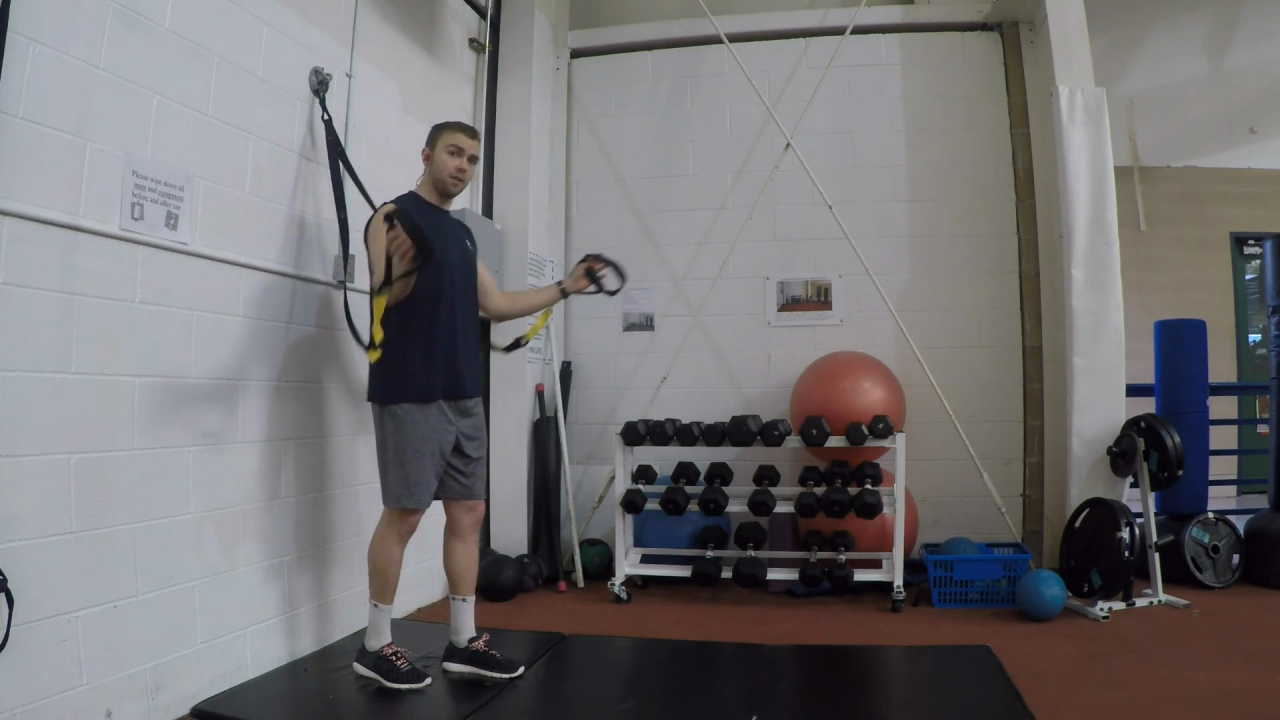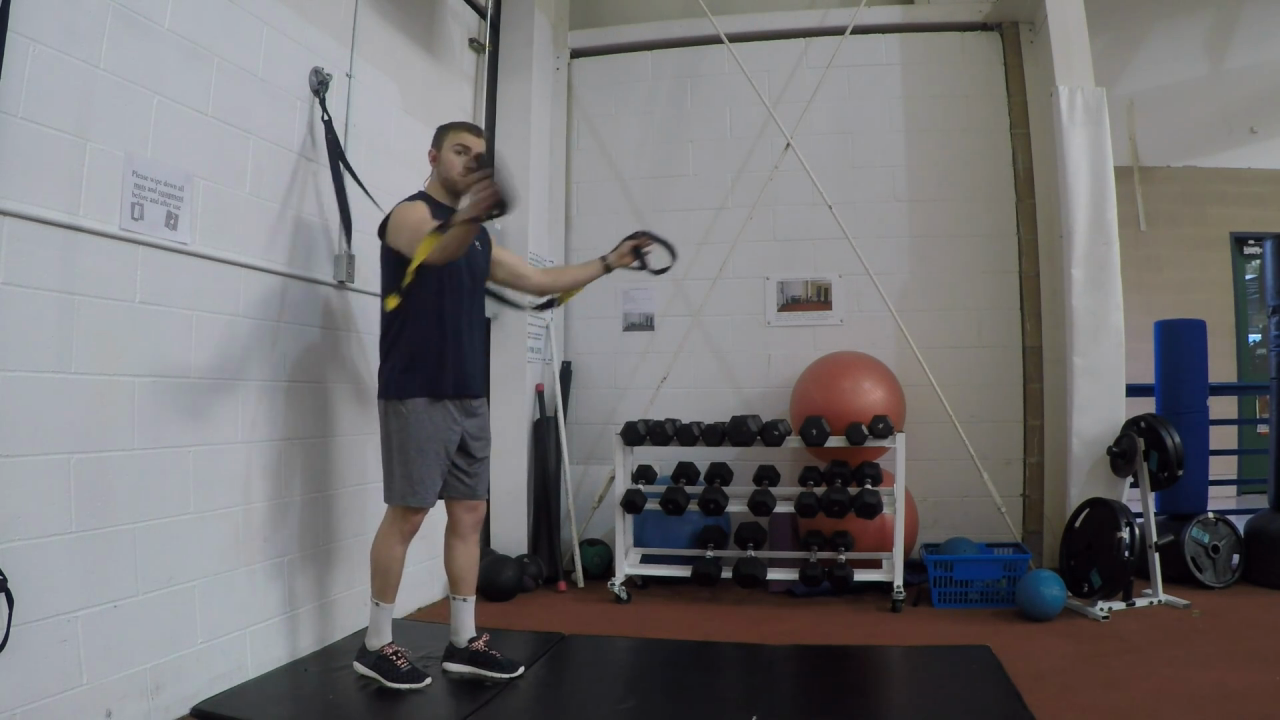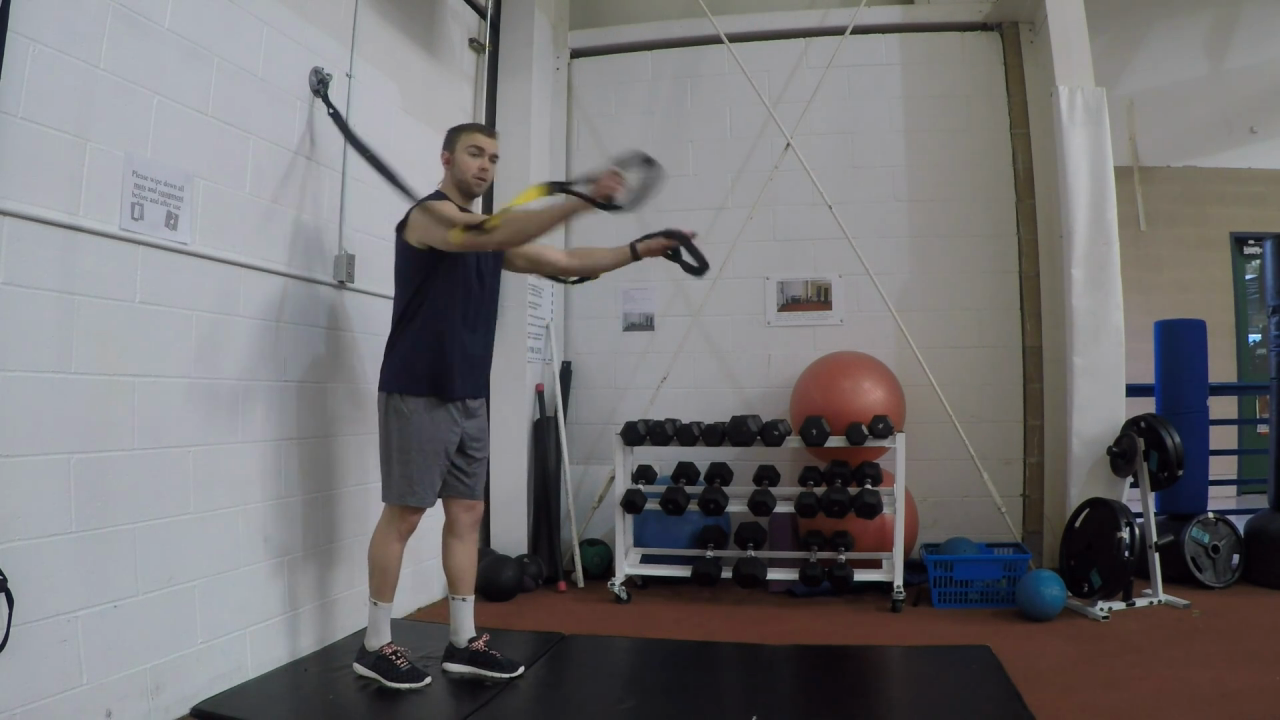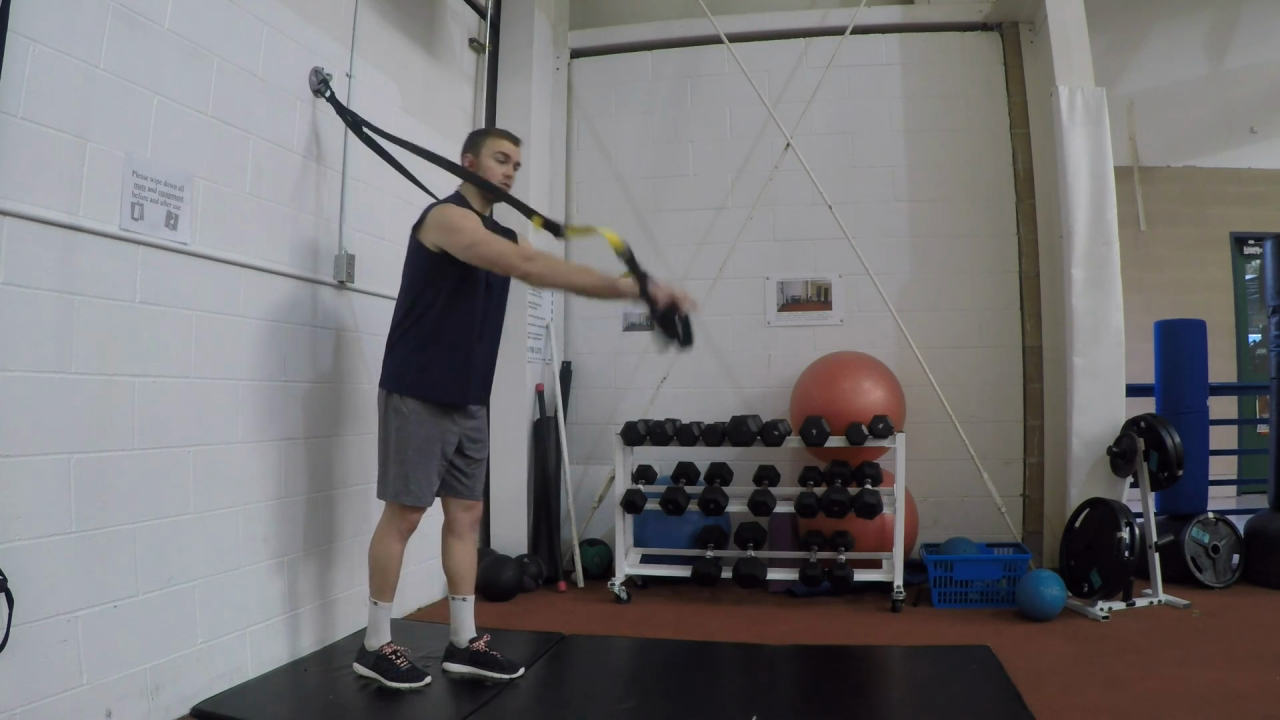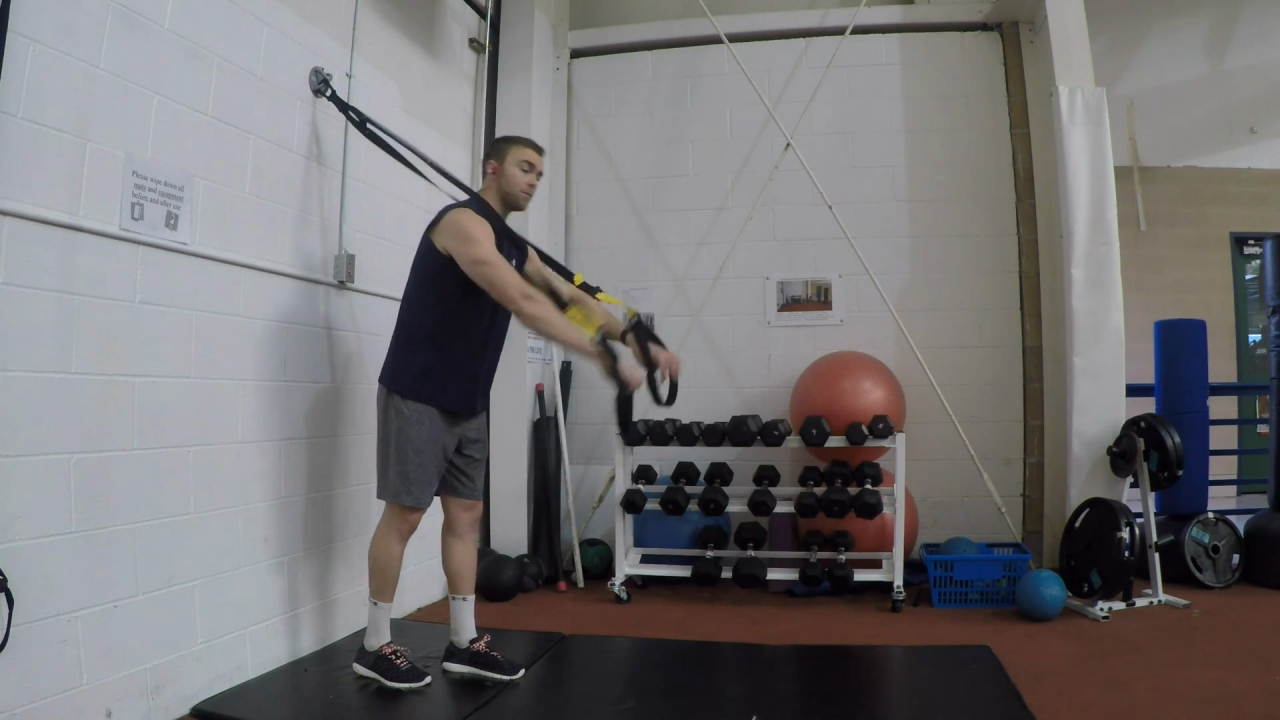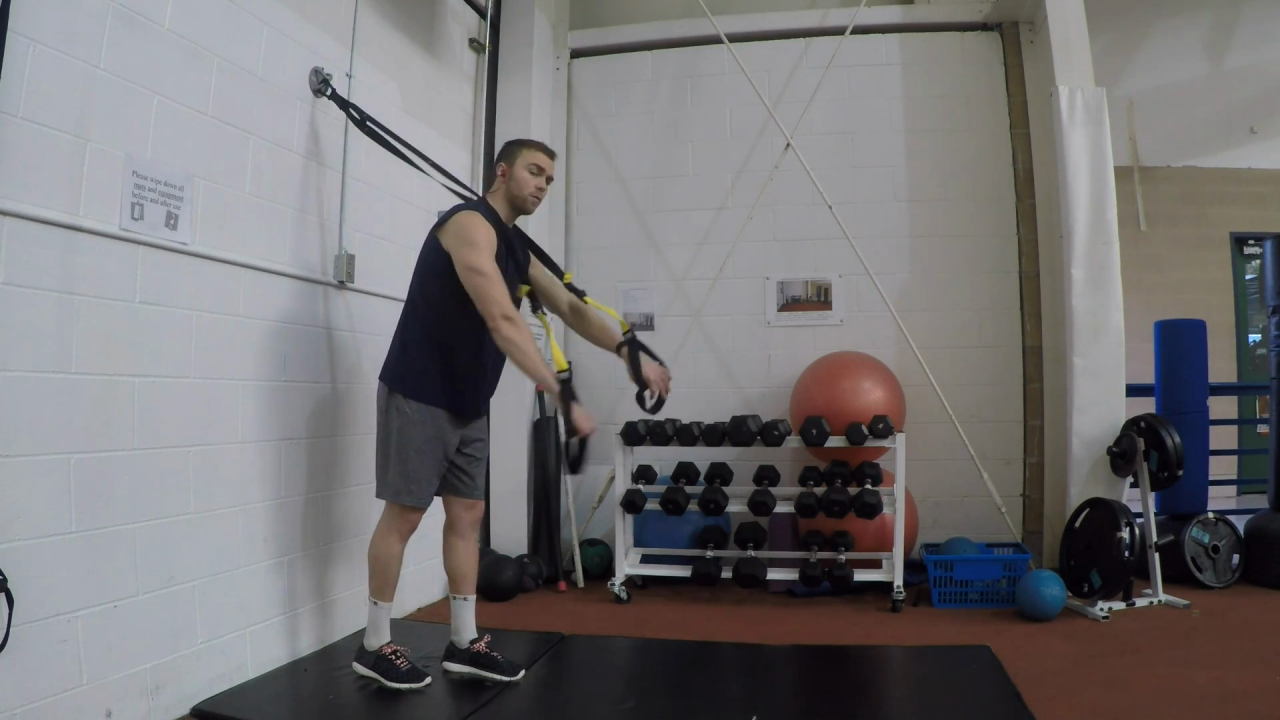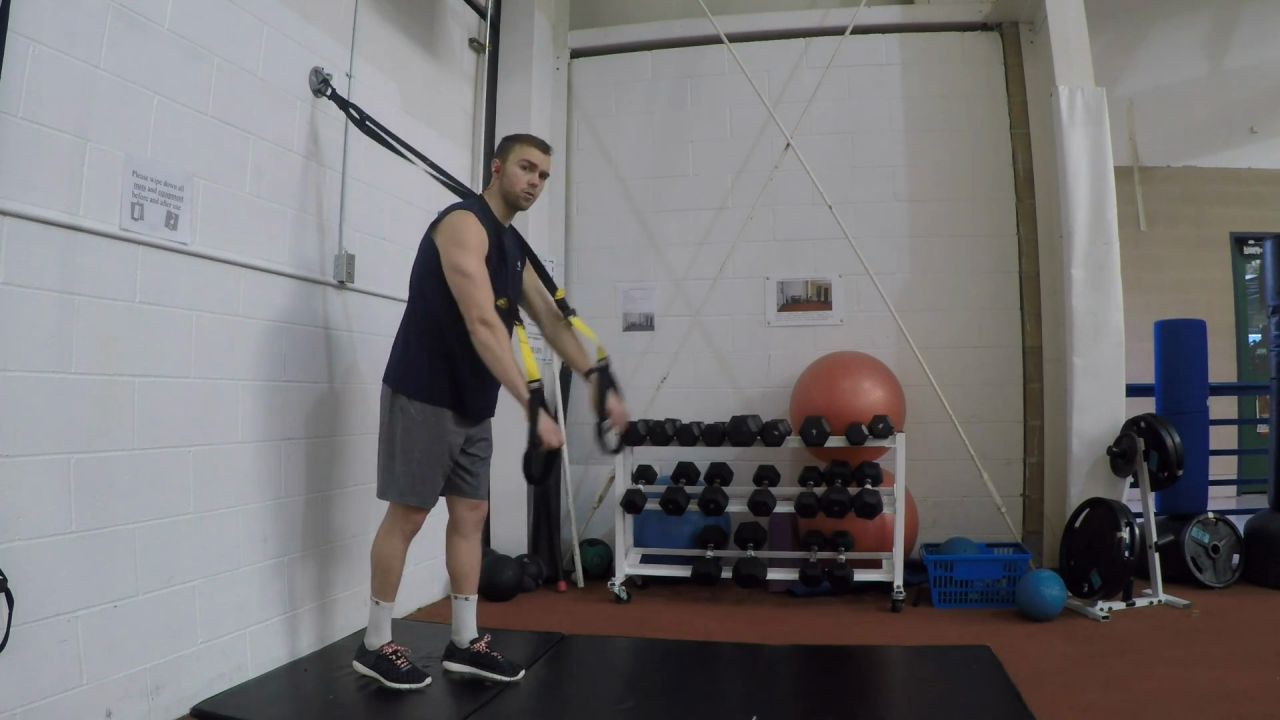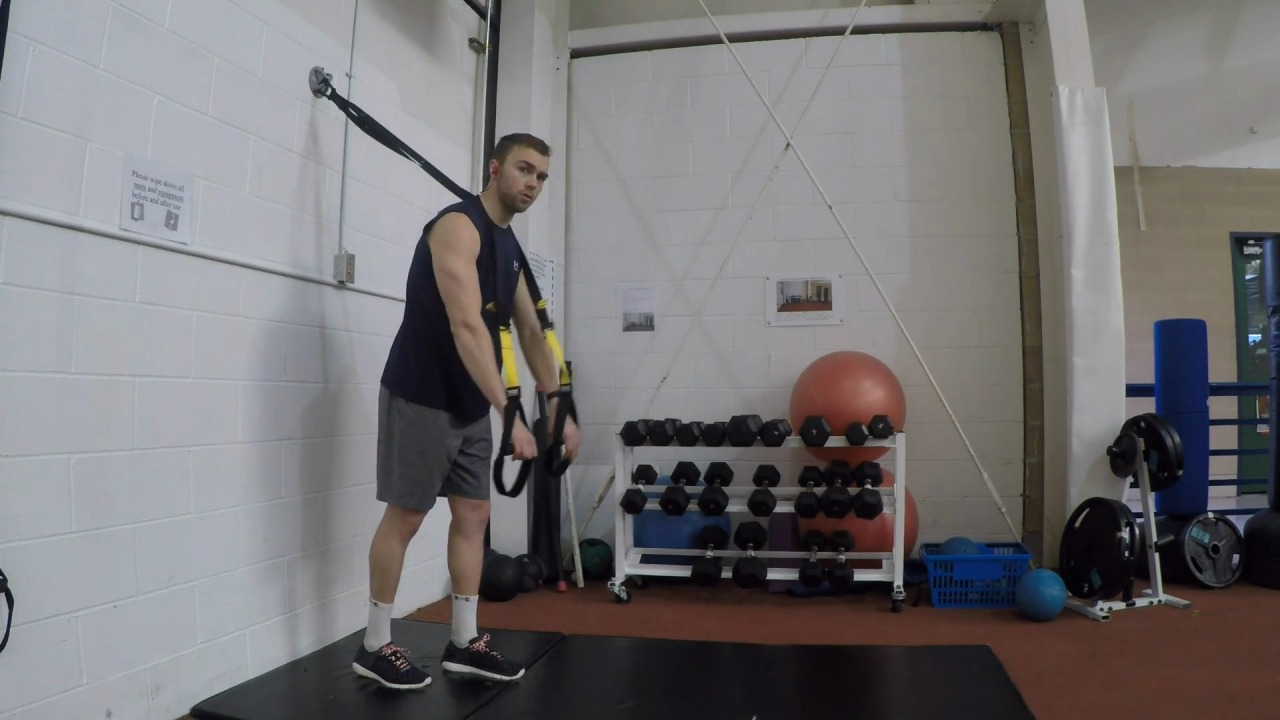
dt=0.2s
person 1, frame 1
left shoulder: (461, 233)
right shoulder: (395, 217)
left elbow: (496, 305)
right elbow: (389, 289)
left wrist: (565, 286)
right wrist: (404, 262)
left hip: (463, 396)
right hip: (410, 396)
left knee: (468, 514)
right knee: (403, 515)
left ankle: (464, 640)
right ankle: (376, 645)
person 1, frame 2
left shoulder: (474, 235)
right shoulder: (410, 213)
left elbow: (537, 282)
right elbow: (437, 249)
left wrist: (608, 262)
right wrist: (475, 211)
left hip: (467, 395)
right hip: (417, 394)
left knee: (469, 515)
right knee: (406, 514)
left ankle: (463, 641)
right ankle: (376, 644)
person 1, frame 3
left shoulder: (488, 233)
right shoulder: (430, 214)
left elbow: (561, 264)
right elbow: (499, 234)
left wrist: (637, 247)
right wrist: (578, 200)
left hip: (468, 395)
right hip: (419, 393)
left knee: (467, 514)
right knee: (403, 514)
left ankle: (463, 641)
right ankle: (375, 645)
person 1, frame 4
left shoulder: (499, 234)
right shoulder: (448, 217)
left elbow: (563, 271)
right elbow: (532, 267)
left wrist: (637, 288)
right wrist: (634, 285)
left hip: (467, 397)
right hip: (418, 393)
left knee: (466, 512)
right knee: (403, 513)
left ankle: (464, 641)
right ankle: (376, 645)
person 1, frame 5
left shoulder: (512, 243)
right shoulder: (464, 222)
left elbow: (570, 298)
right elbow: (524, 304)
left wrist: (634, 339)
right wrist: (605, 357)
left hip: (466, 399)
right hip: (418, 393)
left knee: (467, 512)
right knee: (404, 514)
left ankle: (464, 641)
right ankle: (375, 645)
person 1, frame 6
left shoulder: (517, 246)
right shoulder: (469, 225)
left elbow: (571, 308)
right elbow: (503, 321)
left wrist: (631, 354)
right wrist: (562, 395)
left hip: (466, 399)
right hip: (418, 393)
left knee: (468, 513)
right knee: (403, 512)
left ankle: (463, 641)
right ankle: (375, 645)
person 1, frame 7
left shoulder: (513, 245)
right shoulder: (463, 225)
left elbow: (552, 321)
right elbow: (483, 323)
left wrist: (599, 384)
right wrist: (534, 406)
left hip: (471, 401)
right hip: (424, 395)
left knee: (471, 514)
right knee: (407, 512)
left ankle: (465, 642)
right ankle: (376, 645)
person 1, frame 8
left shoulder: (509, 244)
right shoulder: (458, 226)
left elbow: (531, 333)
right elbow: (467, 326)
left wrist: (558, 405)
right wrist: (511, 412)
left hip: (469, 403)
right hip: (421, 396)
left knee: (474, 513)
right knee: (405, 516)
left ankle: (464, 642)
right ankle: (375, 645)
